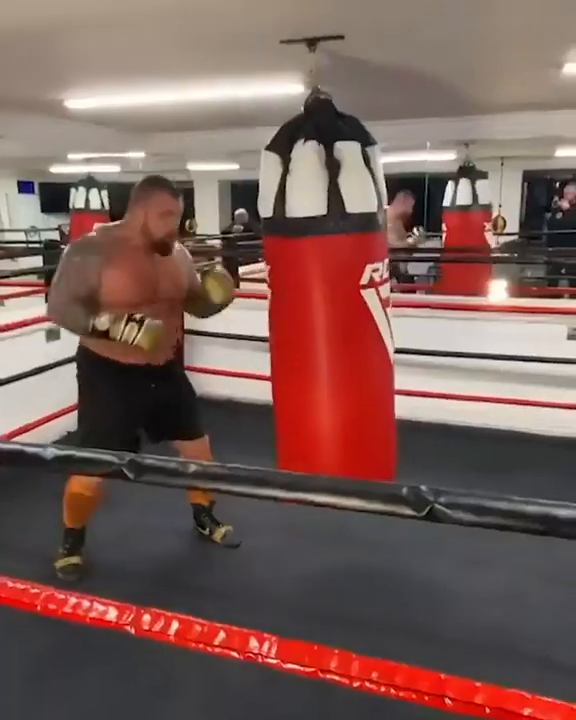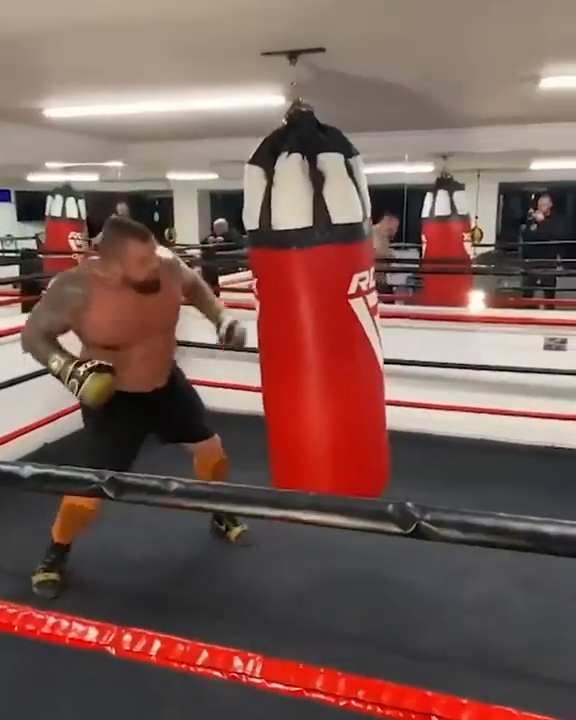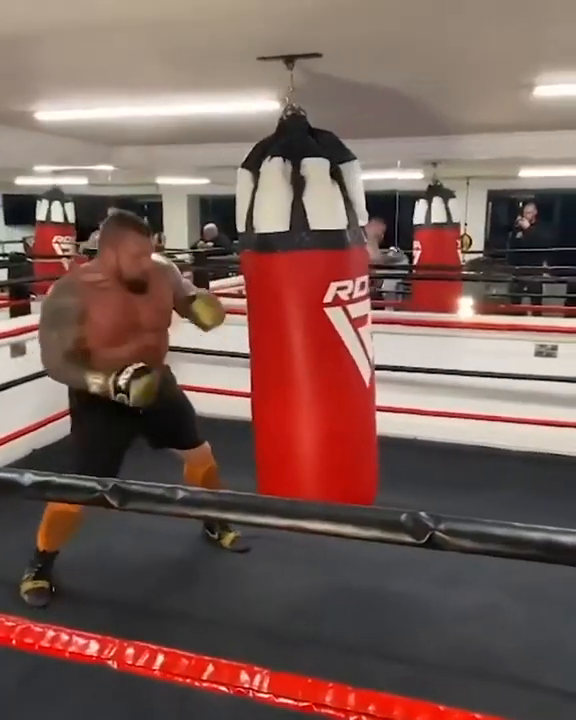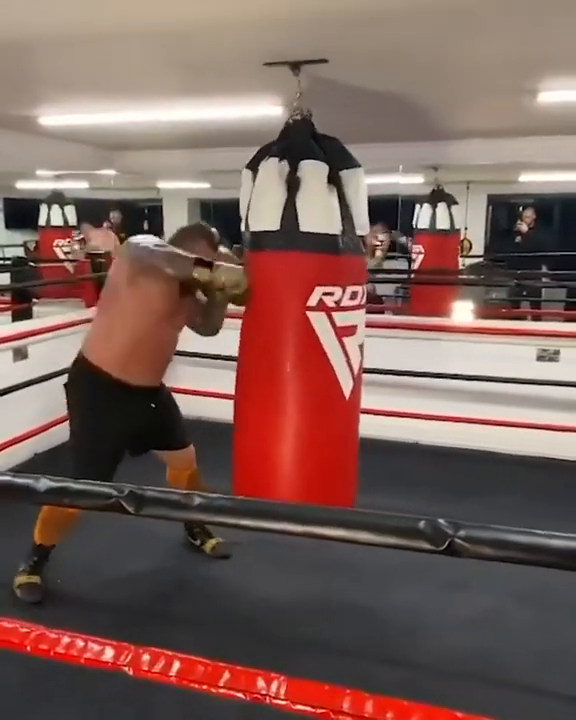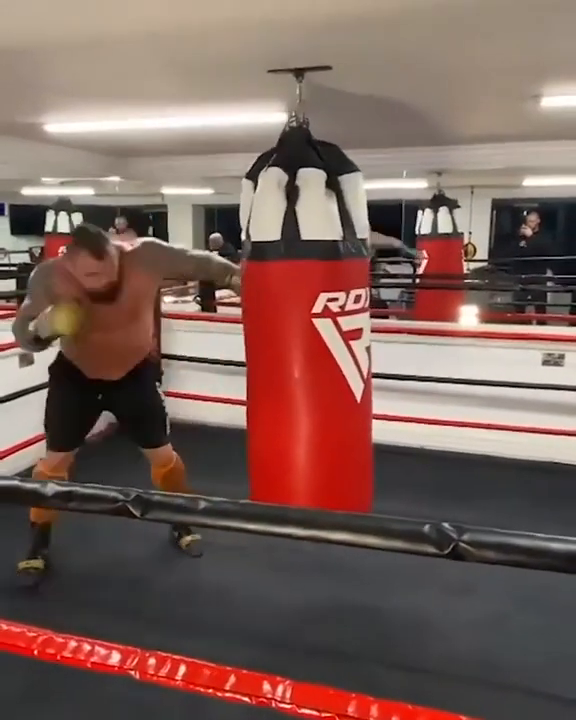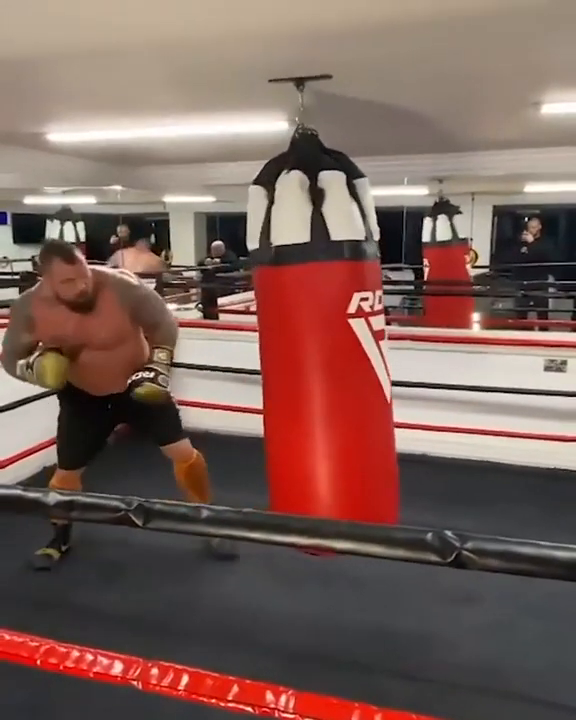
dt=0.5s
person 1, frame 1
left shoulder: (177, 255)
right shoulder: (94, 249)
left elbow: (195, 304)
right elbow: (60, 307)
left wrist: (213, 294)
right wrist: (117, 325)
left hip: (163, 369)
right hip: (108, 372)
left knee: (197, 447)
right knee: (94, 469)
left ankle: (204, 517)
right ankle: (72, 538)
person 1, frame 2
left shoulder: (166, 265)
right shoulder: (76, 288)
left elbow: (195, 287)
right elbow: (34, 336)
left wrist: (223, 319)
right wrist: (71, 370)
left hip: (166, 383)
right hip: (109, 396)
left knee: (211, 446)
left ankle: (221, 516)
right ankle: (55, 555)
person 1, frame 3
left shoulder: (160, 271)
right shoulder: (70, 294)
left elbow: (187, 299)
right elbow: (57, 364)
left wrist: (201, 304)
right wrist: (114, 383)
left hip: (156, 385)
right hip: (101, 399)
left knee: (200, 454)
left ankle: (214, 525)
right ankle: (40, 563)
person 1, frame 4
left shoulder: (183, 286)
right shoulder: (141, 252)
left elbow: (209, 324)
right elbow: (153, 256)
left wrist: (222, 290)
right wrist: (213, 271)
left hip: (148, 388)
right hip: (100, 387)
left knee: (184, 458)
left ankle: (195, 530)
right ankle: (35, 559)
person 1, frame 5
left shoulder: (143, 257)
right shoulder: (49, 277)
left elbow: (196, 263)
right elbow: (21, 332)
left wrist: (236, 275)
right wrist: (44, 326)
left hip: (134, 372)
right hip: (75, 374)
left knee: (161, 454)
right knee: (55, 458)
left ankle: (179, 524)
right ankle: (39, 543)
person 1, frame 6
left shoulder: (120, 286)
right shoulder: (30, 308)
left elbow: (164, 323)
left wrist: (157, 367)
right wrist: (36, 369)
left hip: (138, 383)
right hip: (82, 395)
left knee: (182, 451)
right knee: (68, 471)
right ankle: (60, 536)
